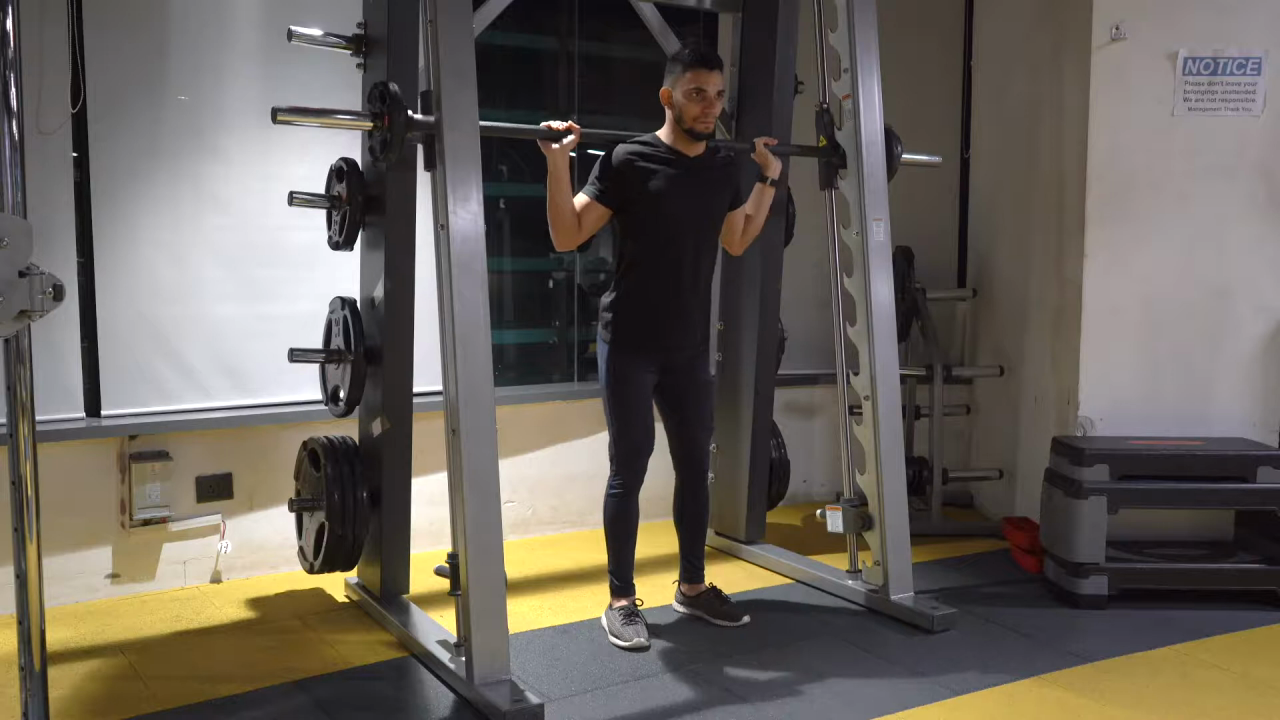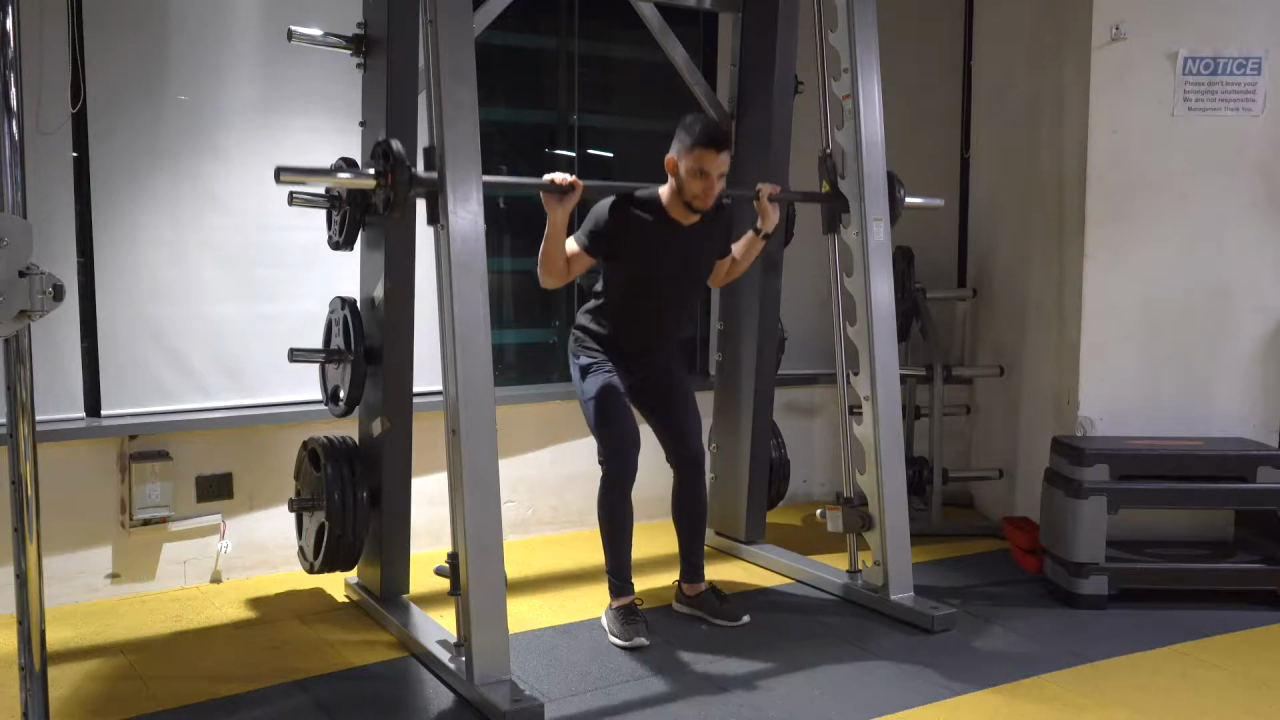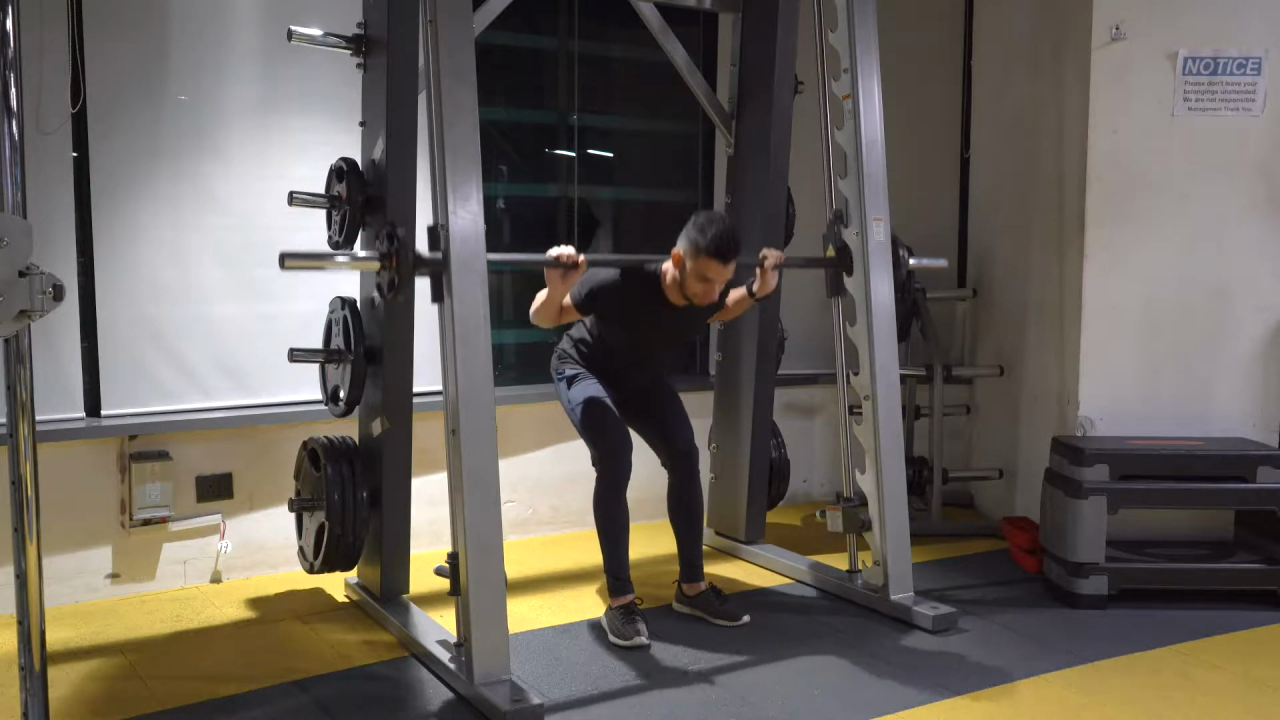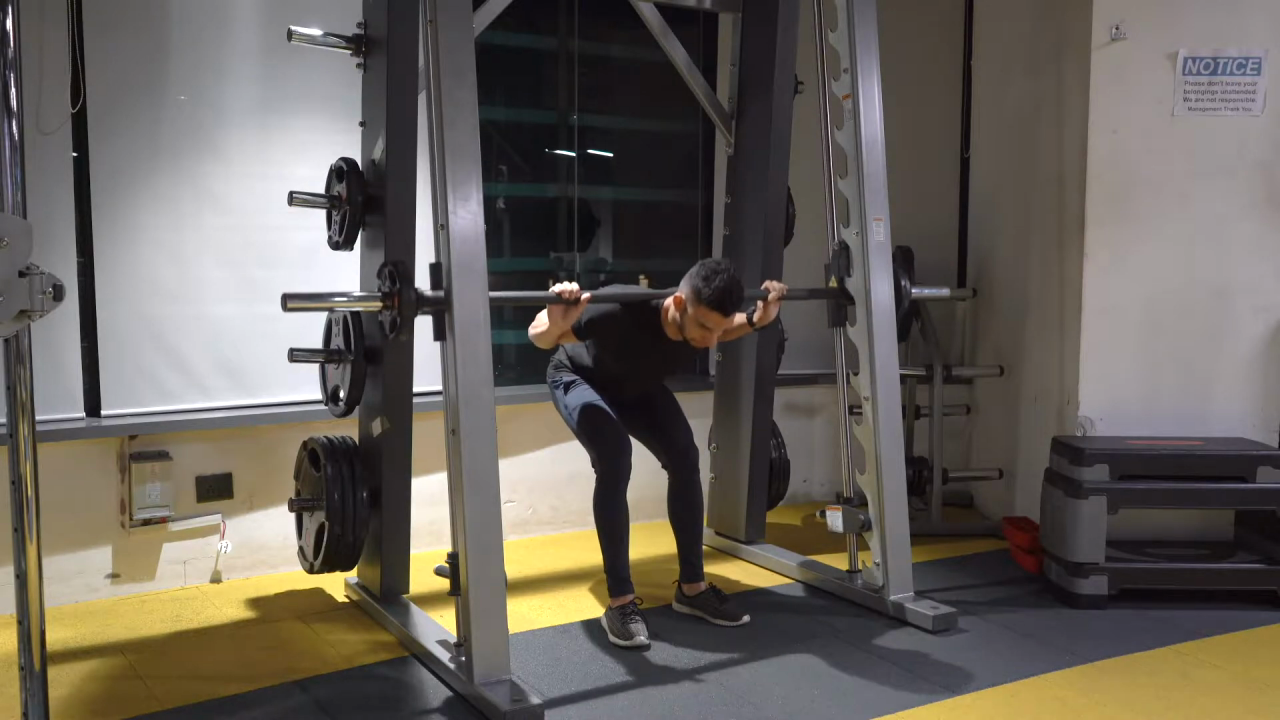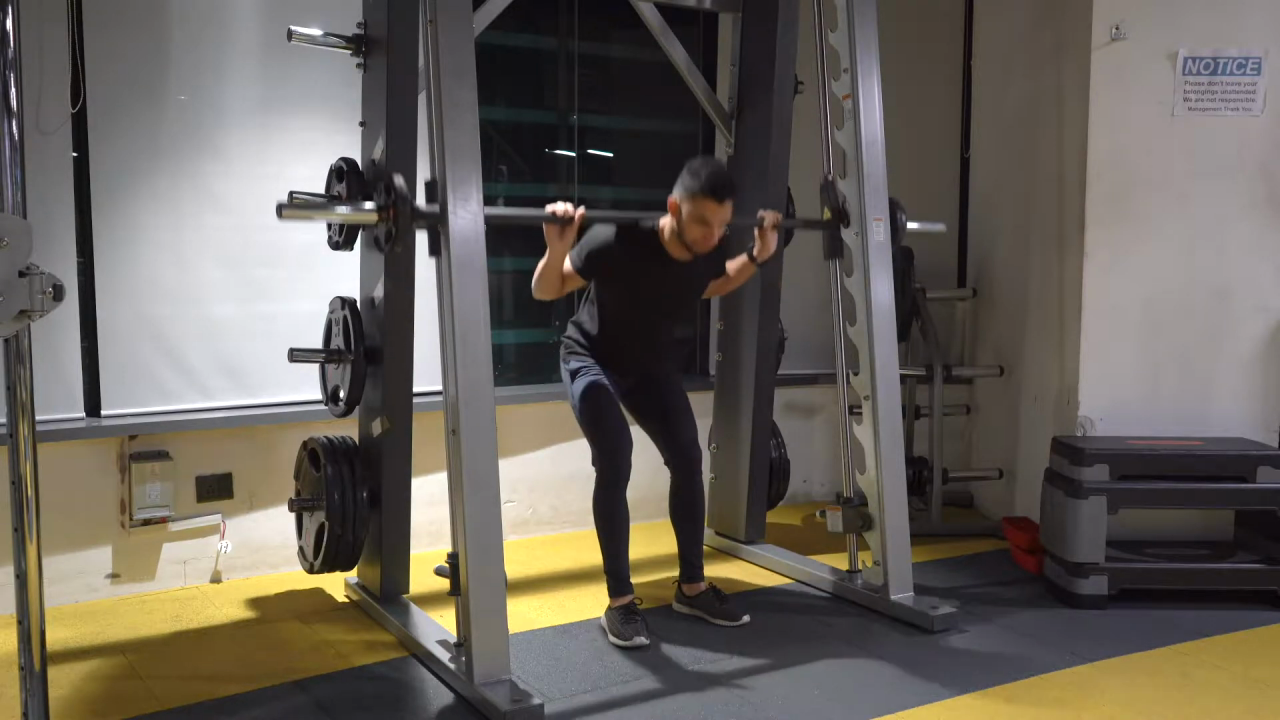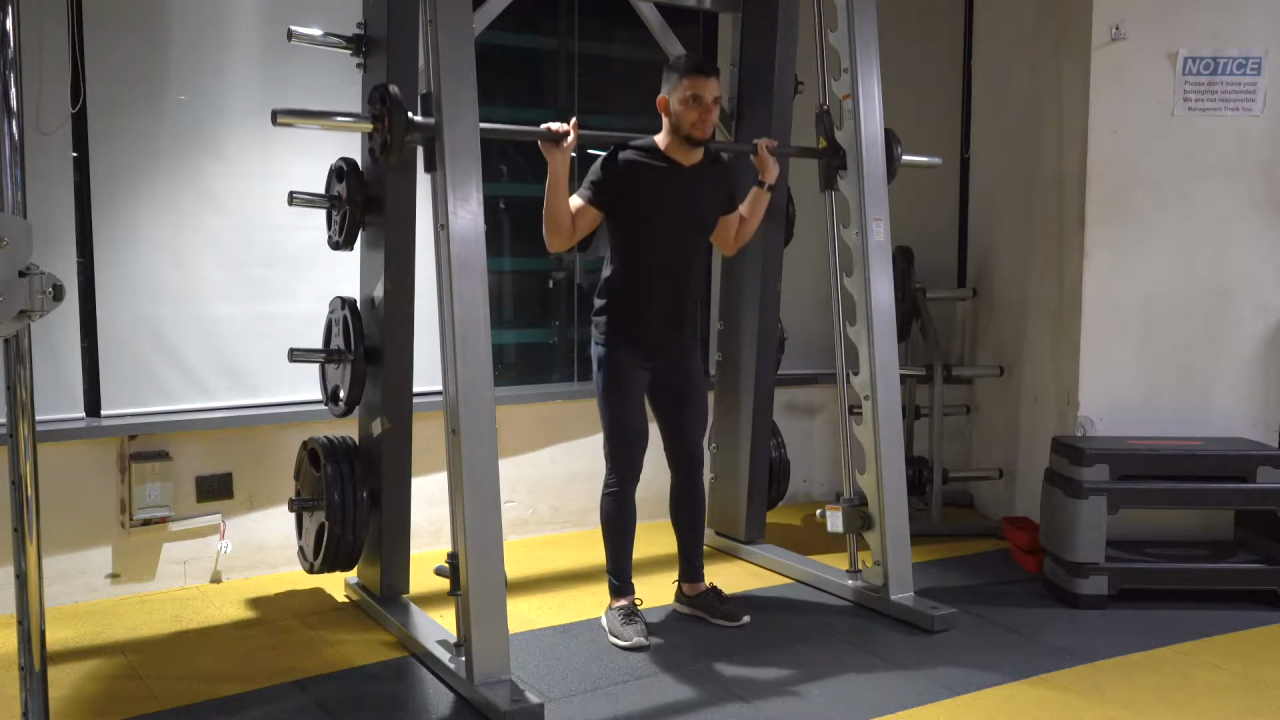
dt=0.7s
person 1, frame 1
left shoulder: (723, 169)
right shoulder: (628, 162)
left elbow: (737, 242)
right elbow: (566, 238)
left wrist: (769, 179)
right wrist: (558, 163)
left hip: (689, 347)
right hip: (629, 346)
left knee: (695, 463)
right knee: (631, 468)
left ankle: (693, 586)
right ankle: (621, 600)
person 1, frame 2
left shoulder: (716, 220)
right shoulder: (621, 215)
left elbow: (720, 275)
right elbow: (553, 277)
left wrist: (764, 228)
right wrist: (557, 218)
left hip: (661, 357)
right hip: (602, 354)
left knee: (690, 459)
right knee: (621, 463)
left ankle: (692, 586)
right ankle: (620, 601)
person 1, frame 3
left shoulder: (708, 291)
right shoulder: (620, 284)
right elbow: (542, 319)
left wrist: (758, 289)
right wrist: (556, 291)
left hip: (643, 376)
right hip: (584, 371)
left knee: (684, 455)
right knee: (616, 457)
left ankle: (692, 586)
right ankle: (620, 600)
person 1, frame 4
left shoulder: (705, 322)
right shoulder: (620, 315)
right elbow: (538, 336)
left wrist: (757, 319)
right wrist: (556, 323)
left hip: (639, 384)
right hip: (581, 379)
left knee: (684, 458)
right knee: (615, 459)
left ankle: (692, 586)
right ankle: (621, 601)
person 1, frame 5
left shoulder: (710, 250)
right shoulder: (617, 243)
right elbow: (544, 292)
left wrist: (759, 254)
right wrist: (557, 248)
left hip: (652, 361)
right hip: (591, 358)
left knee: (688, 459)
right knee: (615, 464)
left ankle: (692, 586)
right ankle: (620, 601)
person 1, frame 6
left shoulder: (718, 173)
right shoulder: (623, 166)
left elbow: (730, 241)
right elbow: (558, 239)
left wrist: (765, 182)
right wrist: (558, 167)
left hip: (680, 345)
right hip: (621, 344)
left knee: (689, 463)
right knee: (625, 469)
left ankle: (693, 586)
right ankle: (621, 600)
